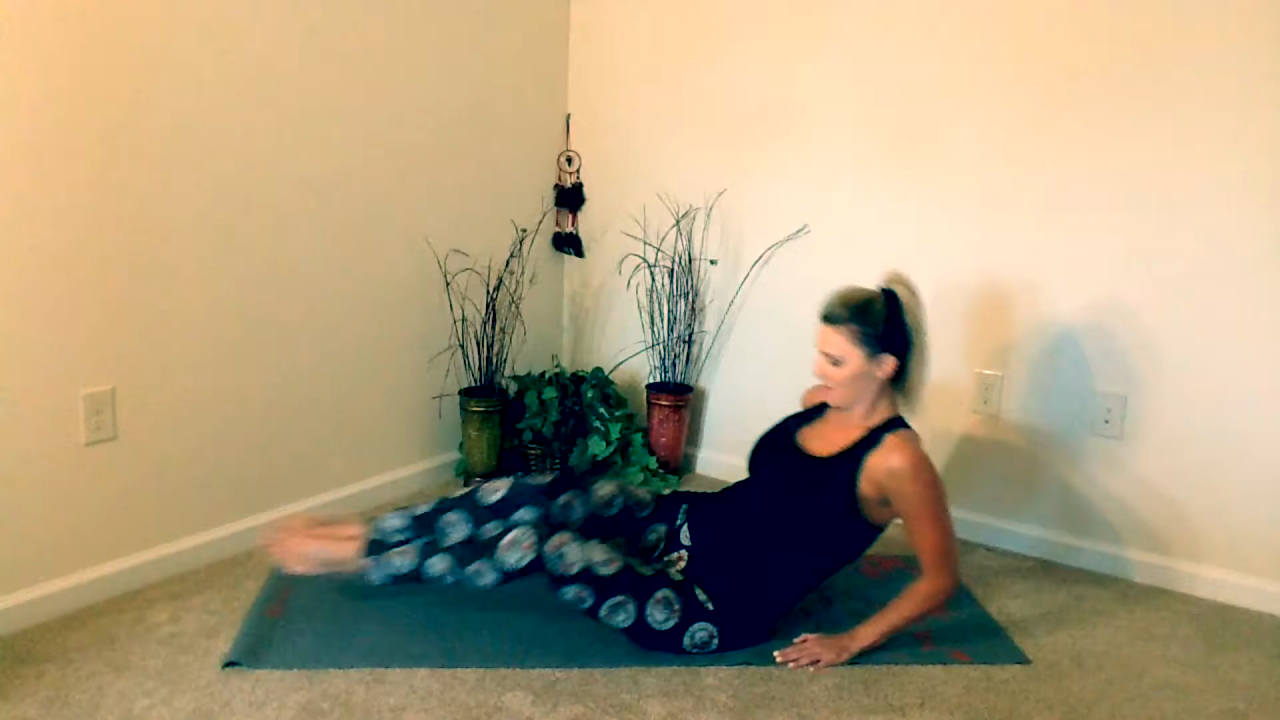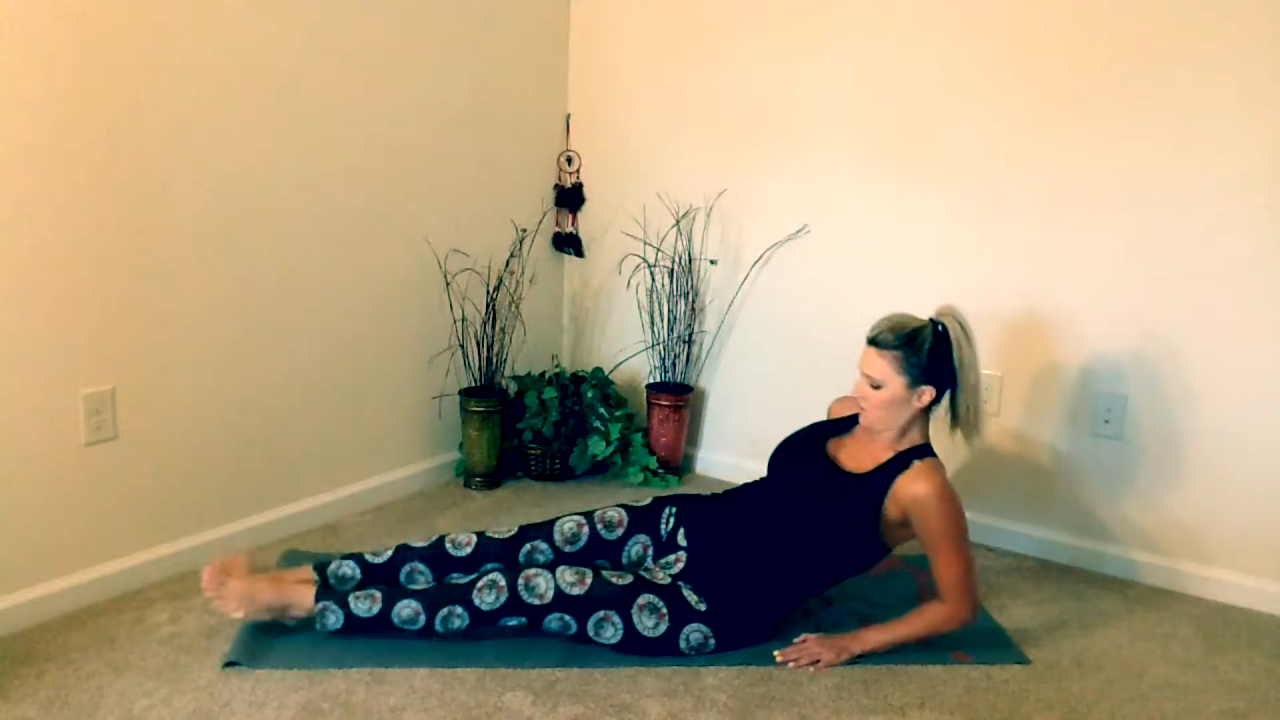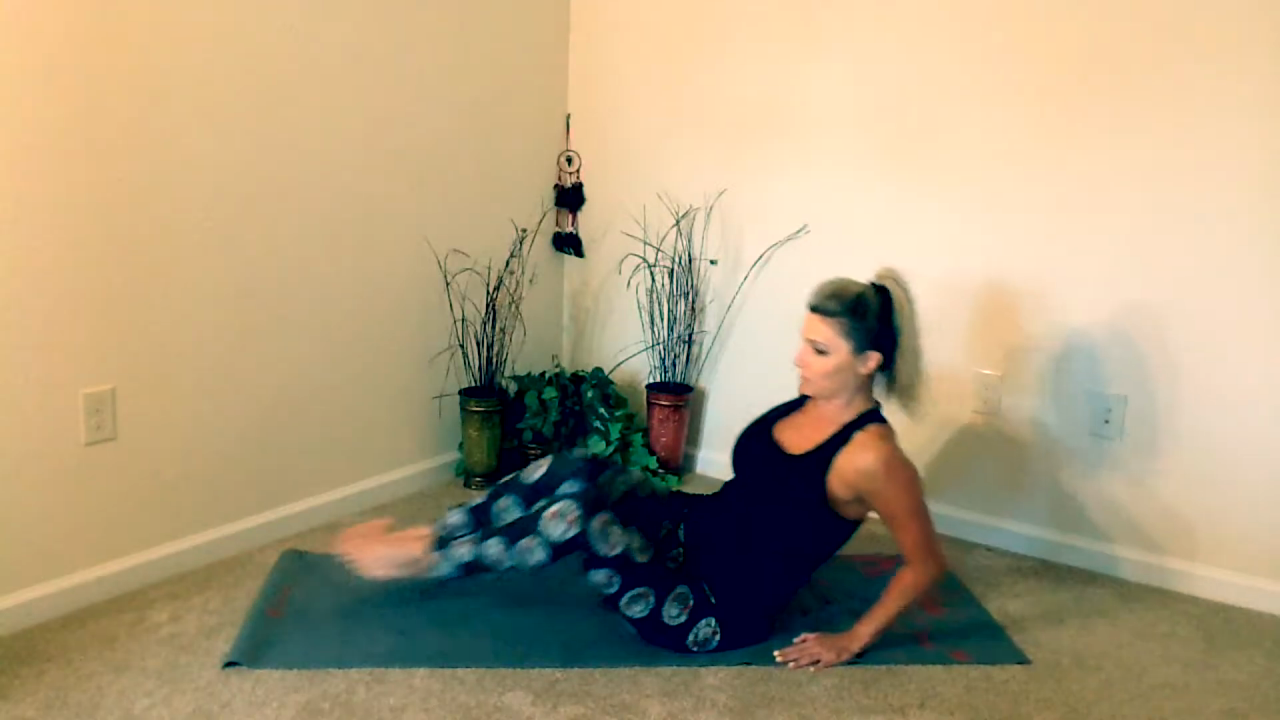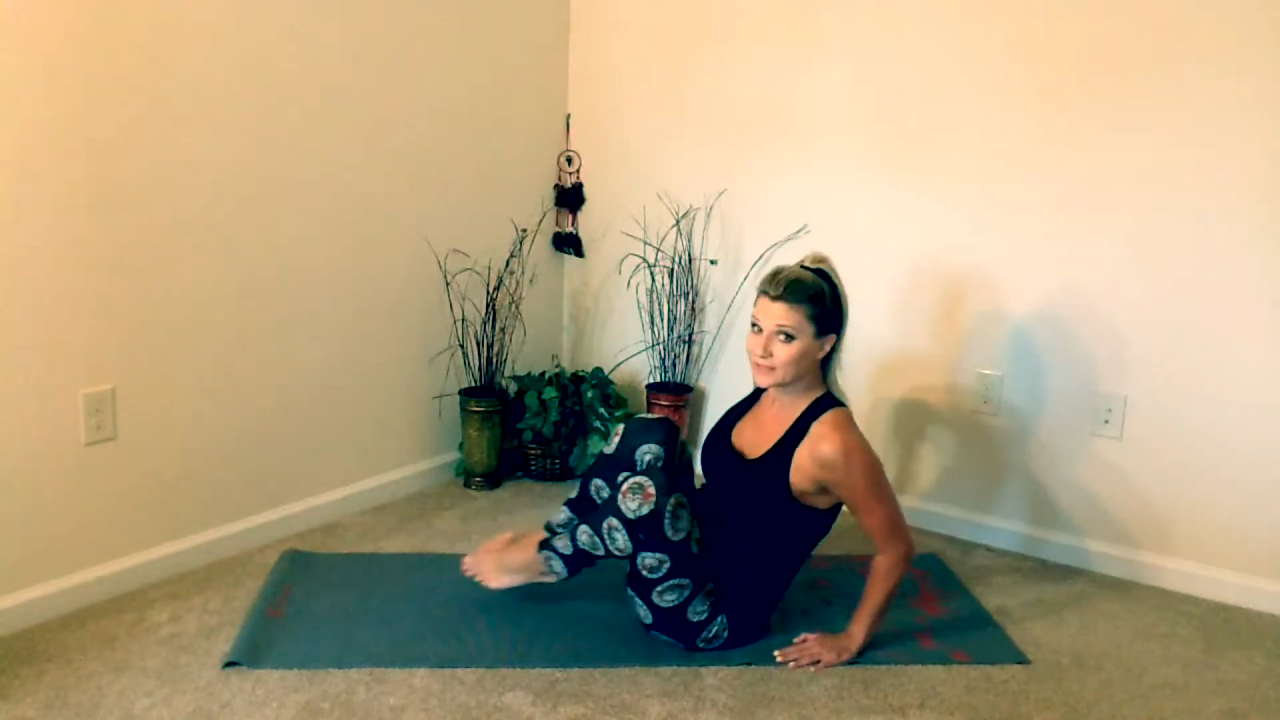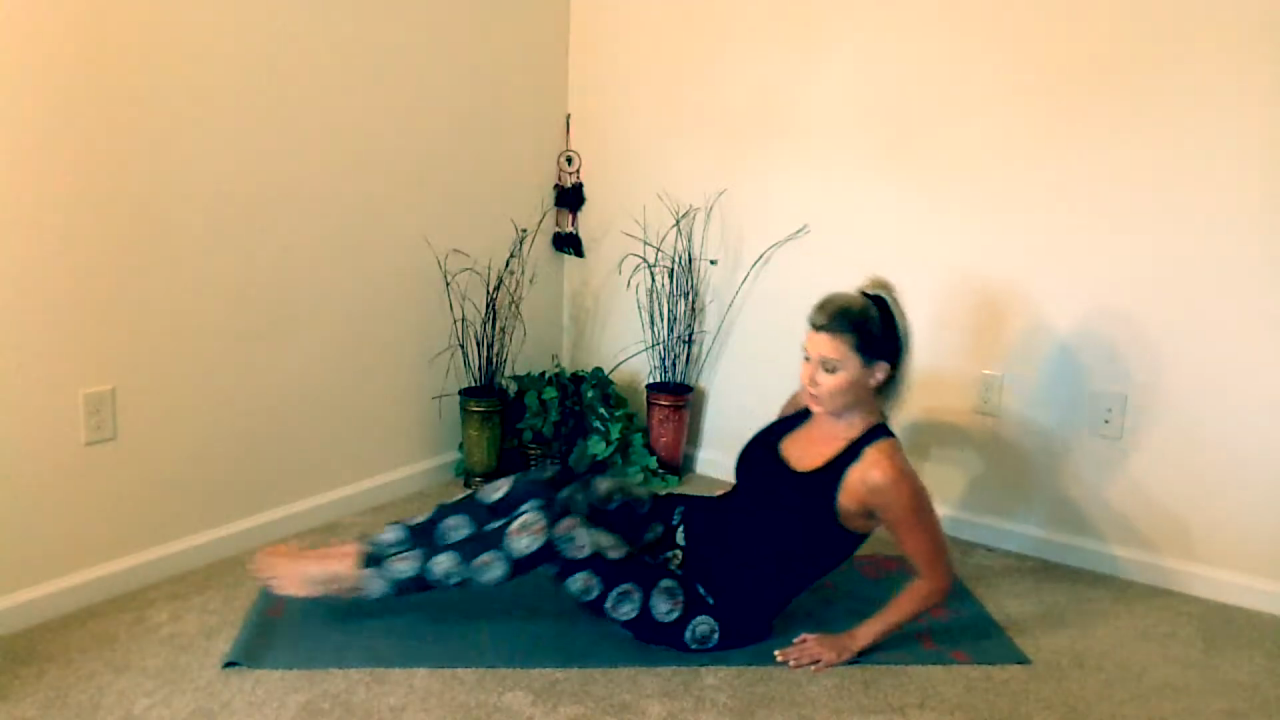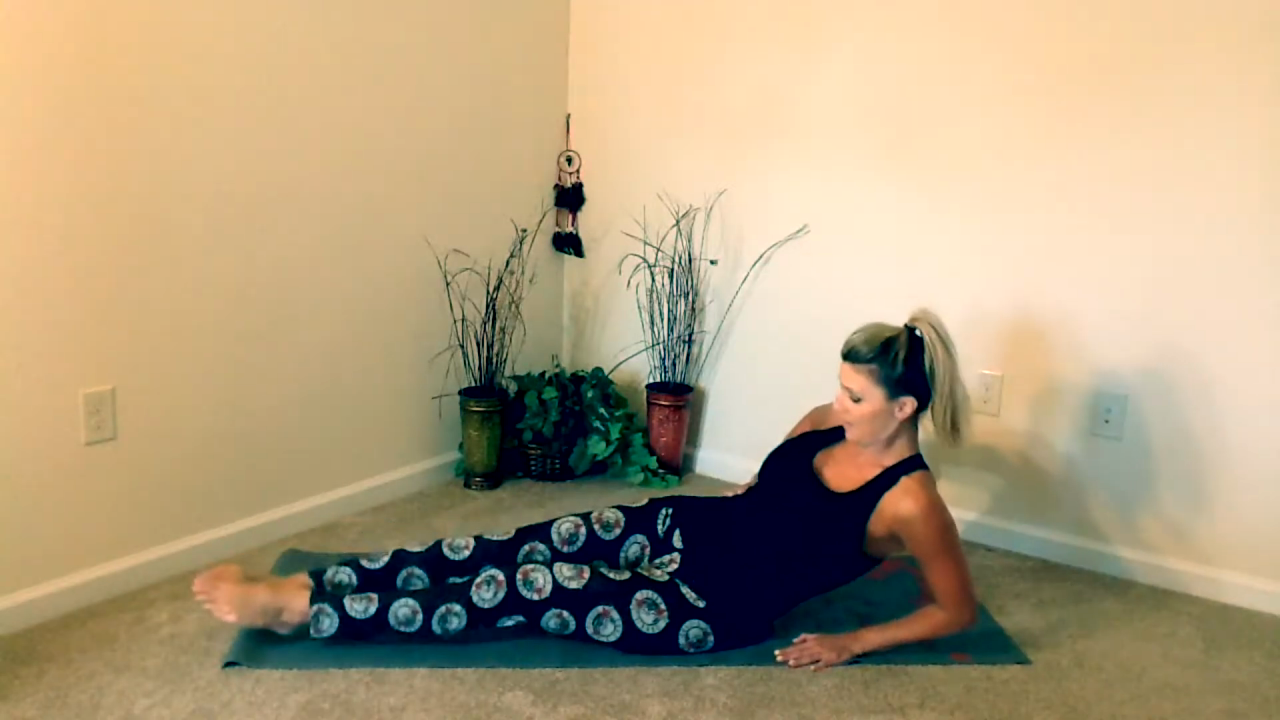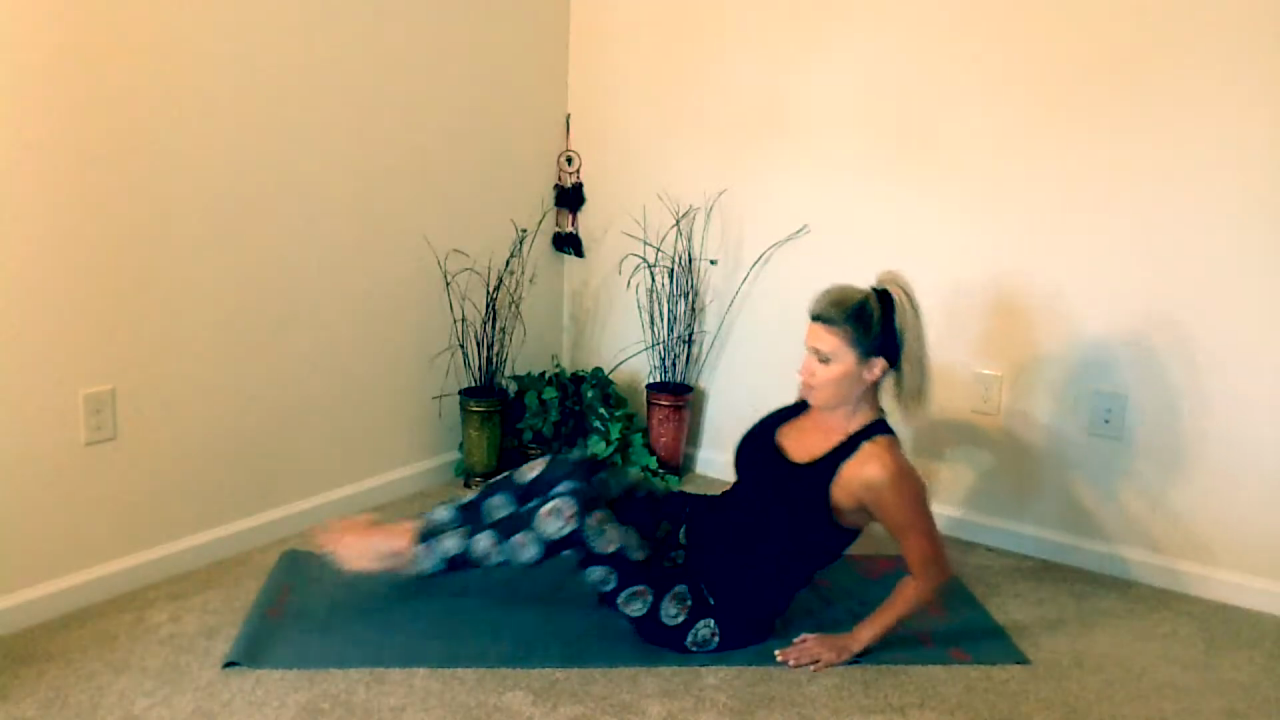
dt=0.3s
person 1, frame 1
left shoulder: (895, 463)
right shoulder: (828, 401)
left elbow: (940, 573)
left wrist: (852, 641)
left hip: (719, 610)
right hip: (692, 526)
left knee: (540, 550)
right knee: (542, 495)
left ankle: (364, 556)
right ankle: (365, 540)
person 1, frame 2
left shoulder: (921, 488)
right shoulder: (848, 413)
left elbow: (957, 603)
left wrist: (850, 644)
left hip: (718, 609)
right hip: (687, 527)
left knee: (525, 592)
right knee: (511, 550)
left ankle: (304, 604)
right ankle: (302, 585)
person 1, frame 3
left shoulder: (872, 456)
right shoulder: (811, 398)
left elbow: (927, 564)
left wrist: (851, 642)
left hip: (708, 616)
right hip: (693, 535)
left knee: (573, 505)
right knee: (573, 472)
left ankle: (434, 554)
right ankle: (444, 539)
person 1, frame 4
left shoulder: (831, 443)
right shoulder: (771, 389)
left elbow: (895, 549)
left wrist: (850, 639)
left hip: (712, 614)
right hip: (703, 544)
left knee: (643, 475)
right knee: (647, 439)
left ankle: (548, 558)
right ankle: (555, 547)
person 1, frame 5
left shoulder: (880, 474)
right shoulder: (809, 404)
left elbow: (935, 577)
left wrist: (850, 640)
left hip: (713, 610)
right hip: (691, 530)
left knee: (547, 531)
right knee: (544, 491)
left ankle: (359, 576)
right ankle: (356, 558)
person 1, frame 6
left shoulder: (910, 504)
right shoulder: (827, 421)
left elbow: (956, 608)
left wrist: (850, 643)
left hip: (710, 609)
right hip: (683, 529)
left knee: (518, 591)
right knee: (506, 554)
left ankle: (297, 612)
right ankle: (299, 592)
person 1, frame 7
left shoulder: (879, 470)
right shoulder: (814, 401)
left elbow: (932, 573)
left wrist: (851, 643)
left hip: (708, 615)
right hip: (695, 535)
left knee: (566, 507)
right knee: (565, 474)
left ankle: (423, 550)
right ankle: (425, 534)
